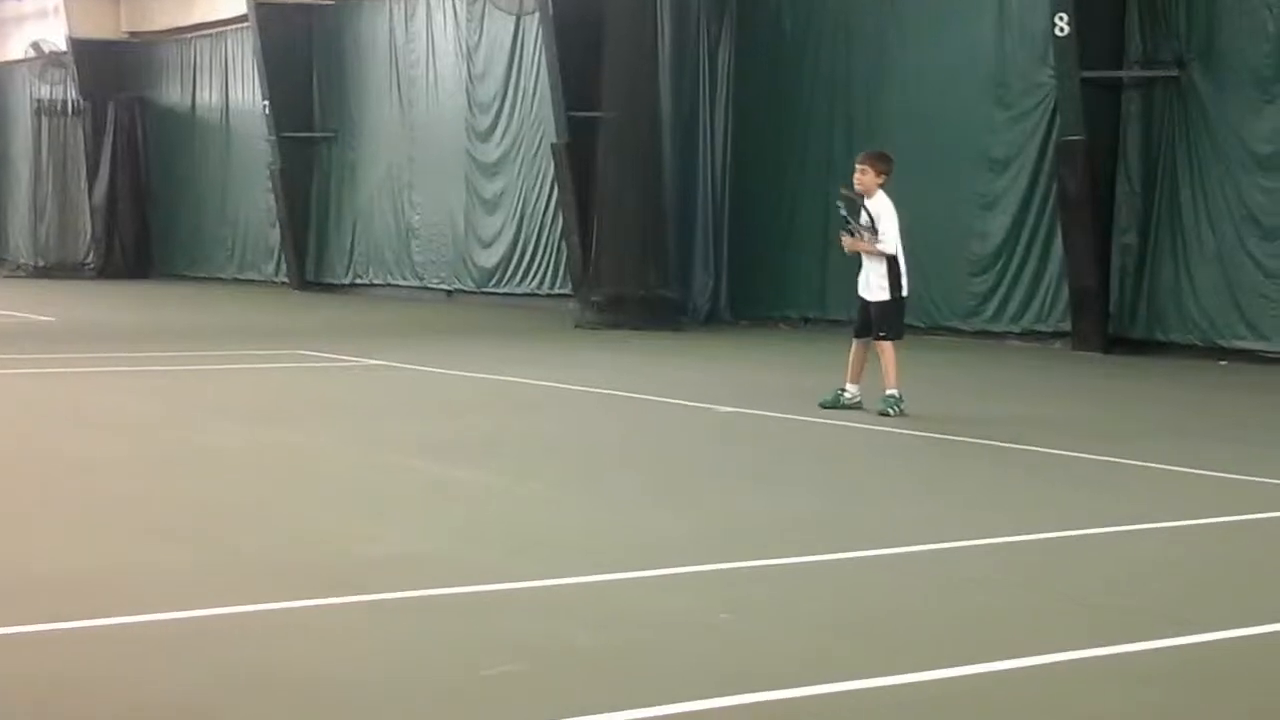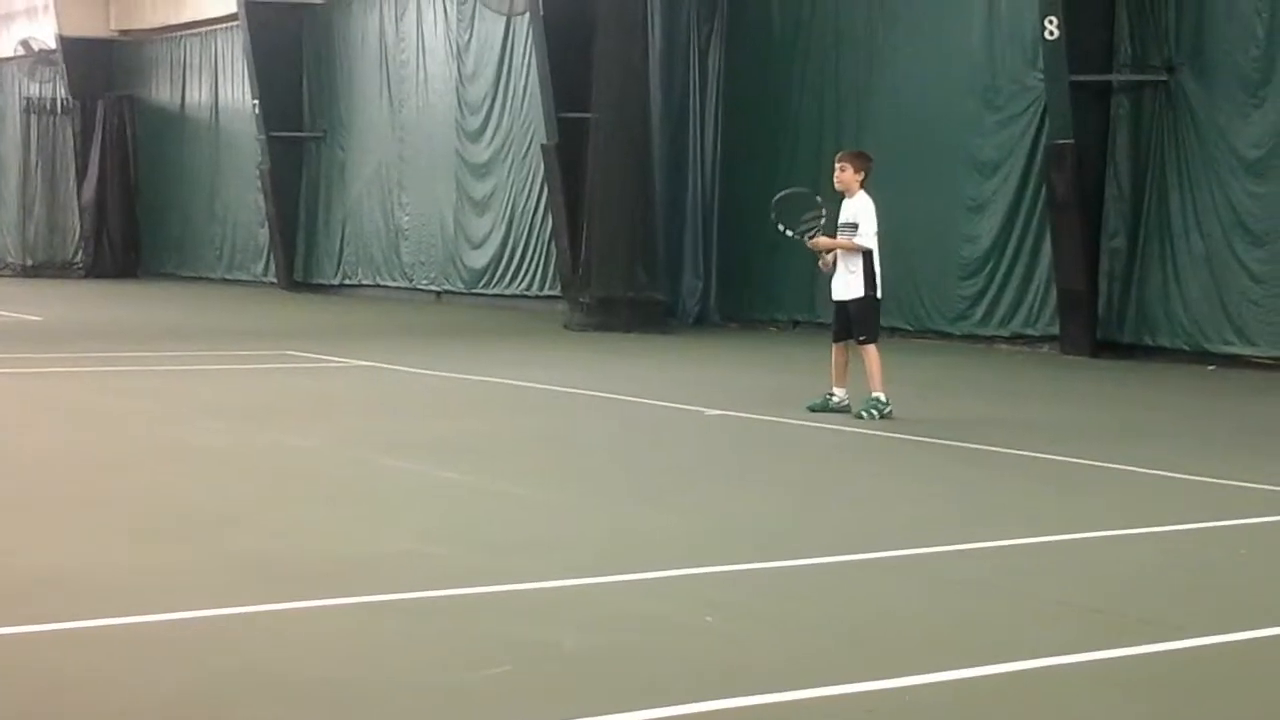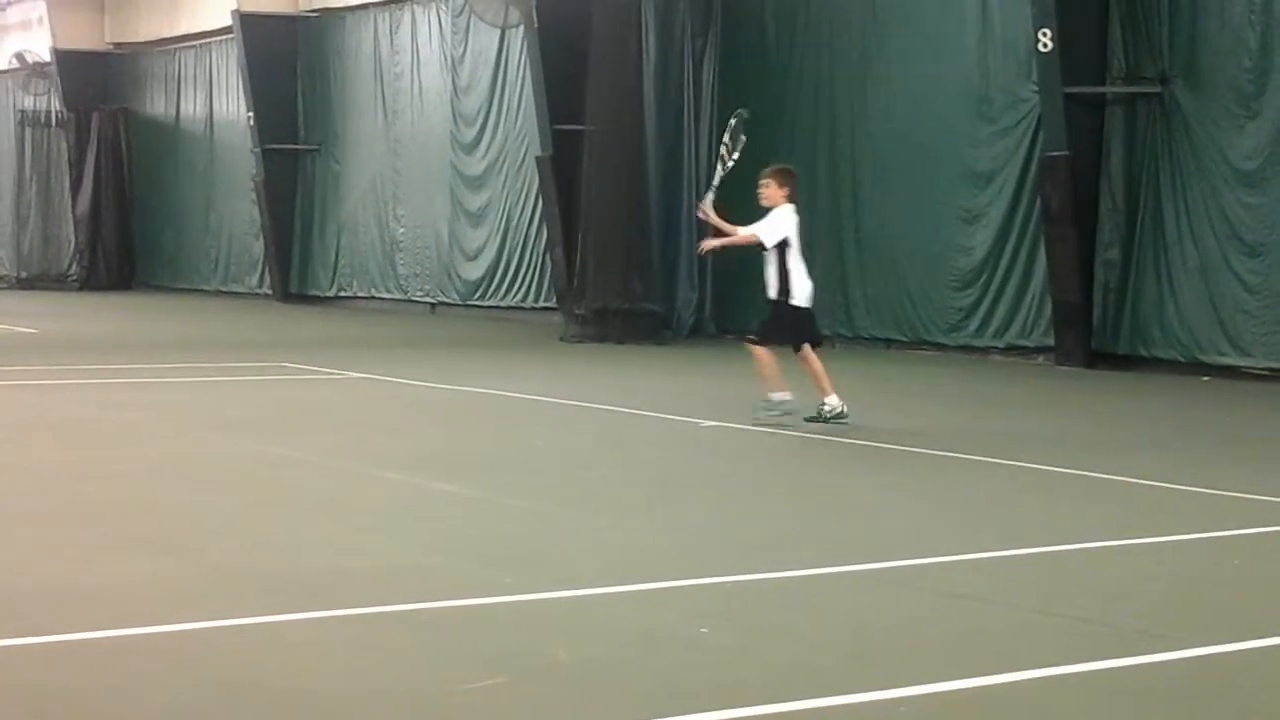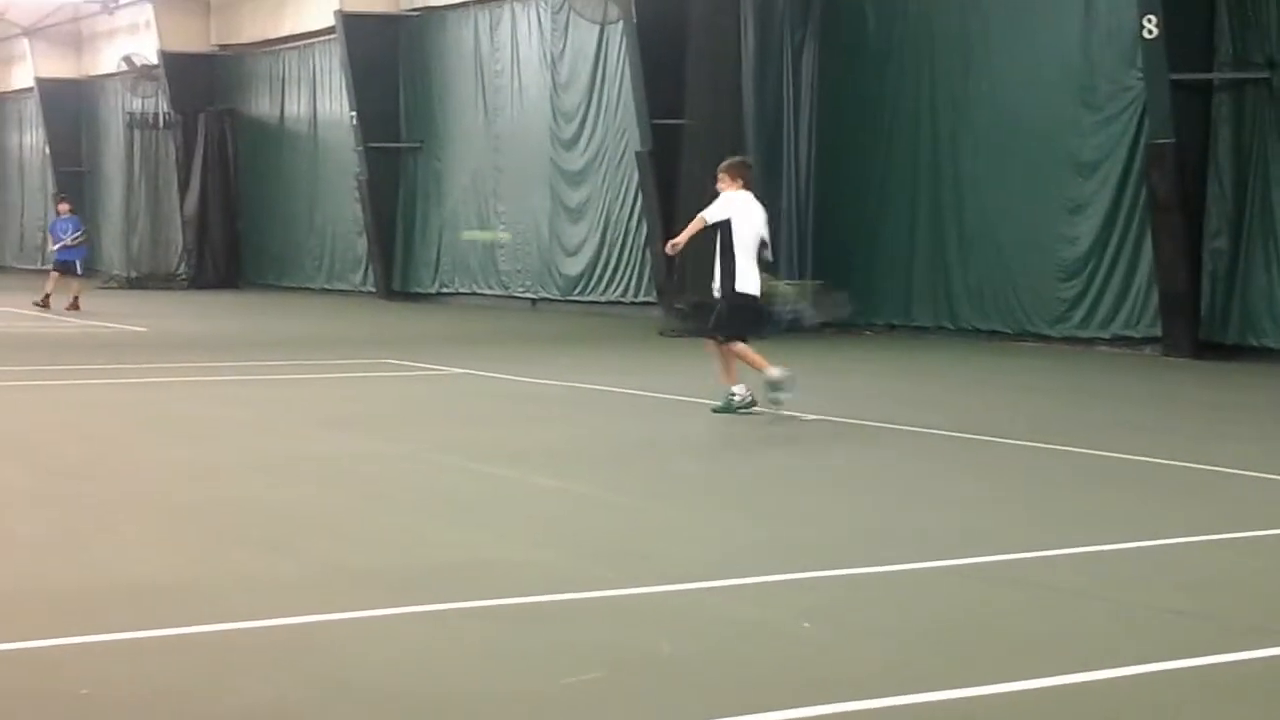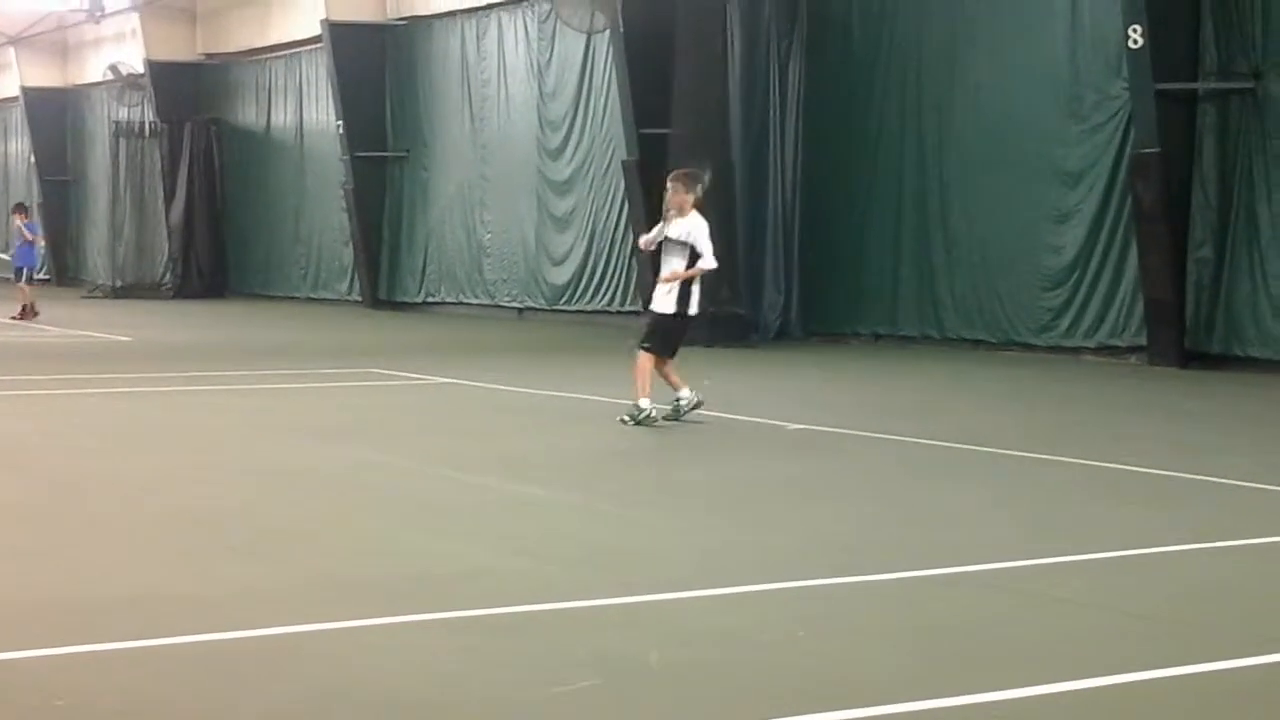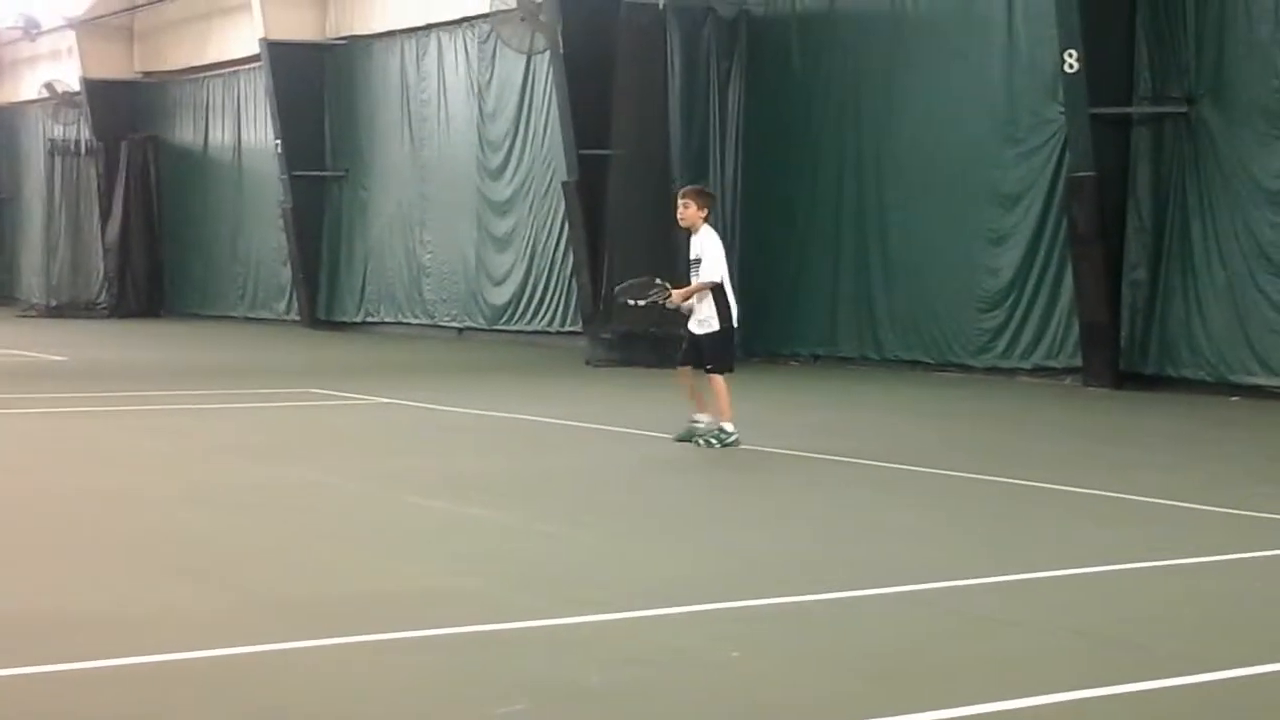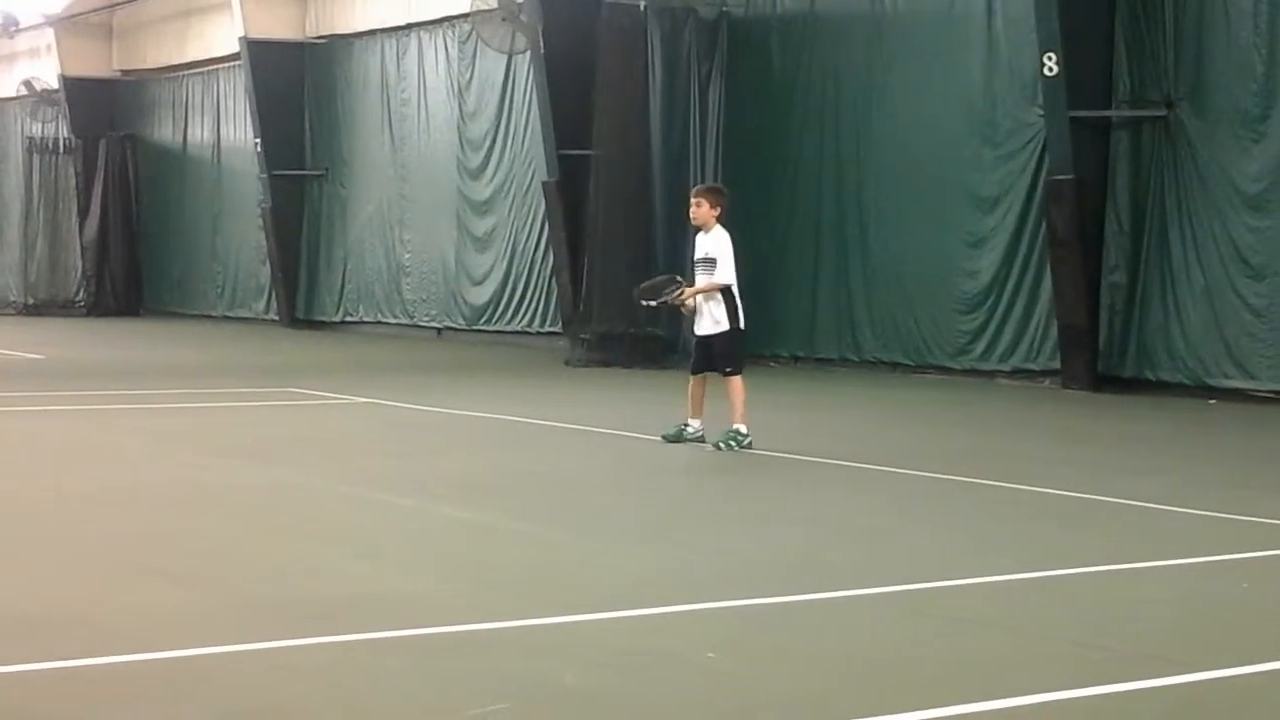
dt=0.7s
person 1, frame 1
left shoulder: (883, 207)
right shoulder: (866, 203)
left elbow: (888, 248)
left wrist: (859, 247)
right wrist: (854, 243)
left hip: (887, 287)
right hip: (869, 285)
left knee: (883, 339)
right knee: (859, 337)
left ankle: (893, 396)
right ankle: (851, 392)
person 1, frame 2
left shoulder: (864, 204)
right shoulder: (846, 204)
left elbow: (865, 243)
left wrist: (831, 243)
right wrist: (831, 256)
left hip: (862, 287)
right hip: (843, 287)
left knee: (866, 342)
right knee: (839, 341)
left ankle: (879, 399)
right ankle: (838, 395)
person 1, frame 3
left shoulder: (783, 216)
right shoulder: (775, 218)
left elbow: (754, 237)
right elbow: (740, 233)
left wrist: (718, 242)
right wrist: (713, 219)
left hip: (788, 296)
right hip: (792, 297)
left knee: (758, 345)
right knee: (804, 350)
left ankle: (780, 397)
right ankle: (833, 403)
person 1, frame 4
left shoulder: (730, 199)
right shoulder: (758, 209)
left elbow: (705, 217)
right elbow: (764, 250)
left wrist: (682, 237)
left hip: (735, 286)
right hip: (746, 286)
left knee: (729, 341)
right knee: (716, 339)
left ankle: (774, 375)
right ankle: (739, 394)
person 1, frame 5
left shoulder: (698, 225)
right shoulder: (669, 219)
left elbow: (708, 263)
right elbow: (647, 243)
left wrist: (680, 275)
right wrist: (646, 241)
left hip: (678, 303)
right hip: (662, 300)
left knee: (646, 351)
right knee: (658, 356)
left ankle: (643, 408)
right ankle: (686, 397)
person 1, frame 6
left shoulder: (708, 238)
right shoulder: (694, 238)
left elbow: (711, 279)
left wrist: (683, 293)
right wrist: (690, 302)
left hip: (717, 318)
right hip: (699, 318)
left knee: (714, 372)
right knee: (685, 367)
left ankle: (727, 429)
right ankle: (703, 420)
person 1, frame 7
left shoulder: (721, 238)
right shoulder: (700, 238)
left elbow: (723, 280)
left wrist: (692, 290)
right wrist: (692, 300)
left hip: (725, 320)
right hip: (704, 320)
left knee: (731, 373)
right knee: (697, 372)
left ankle: (740, 431)
right ankle: (694, 426)
